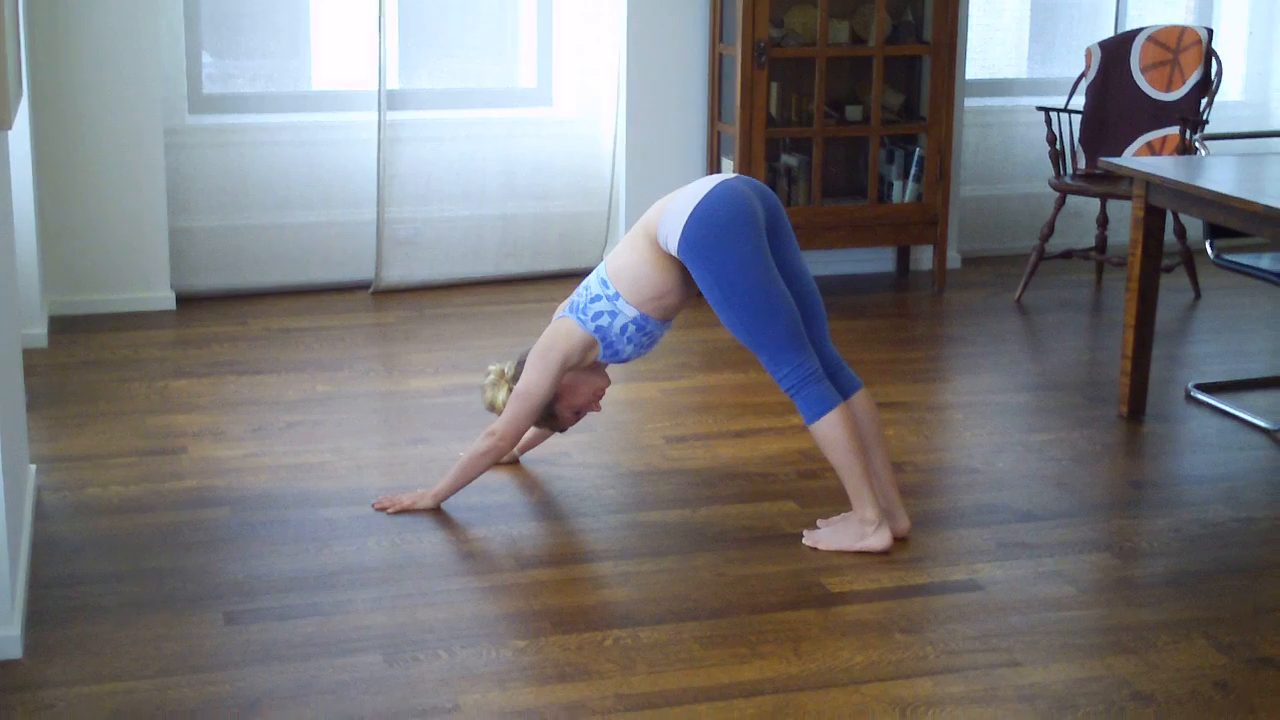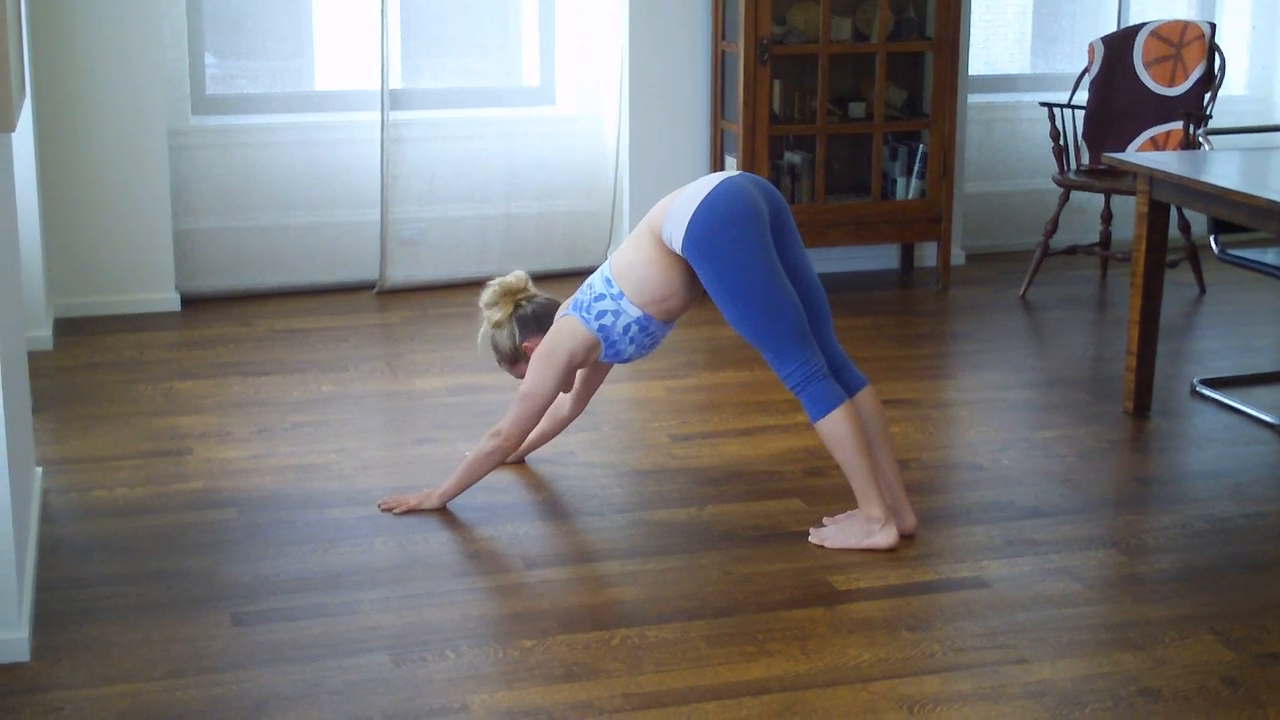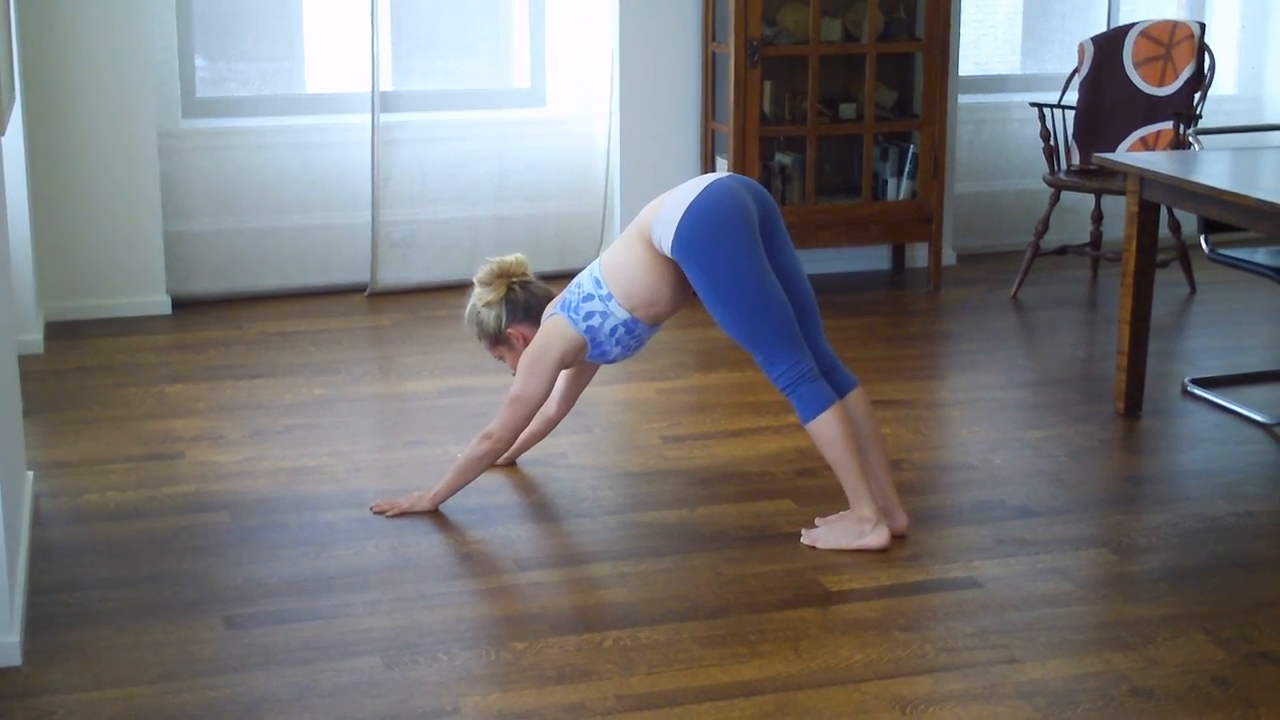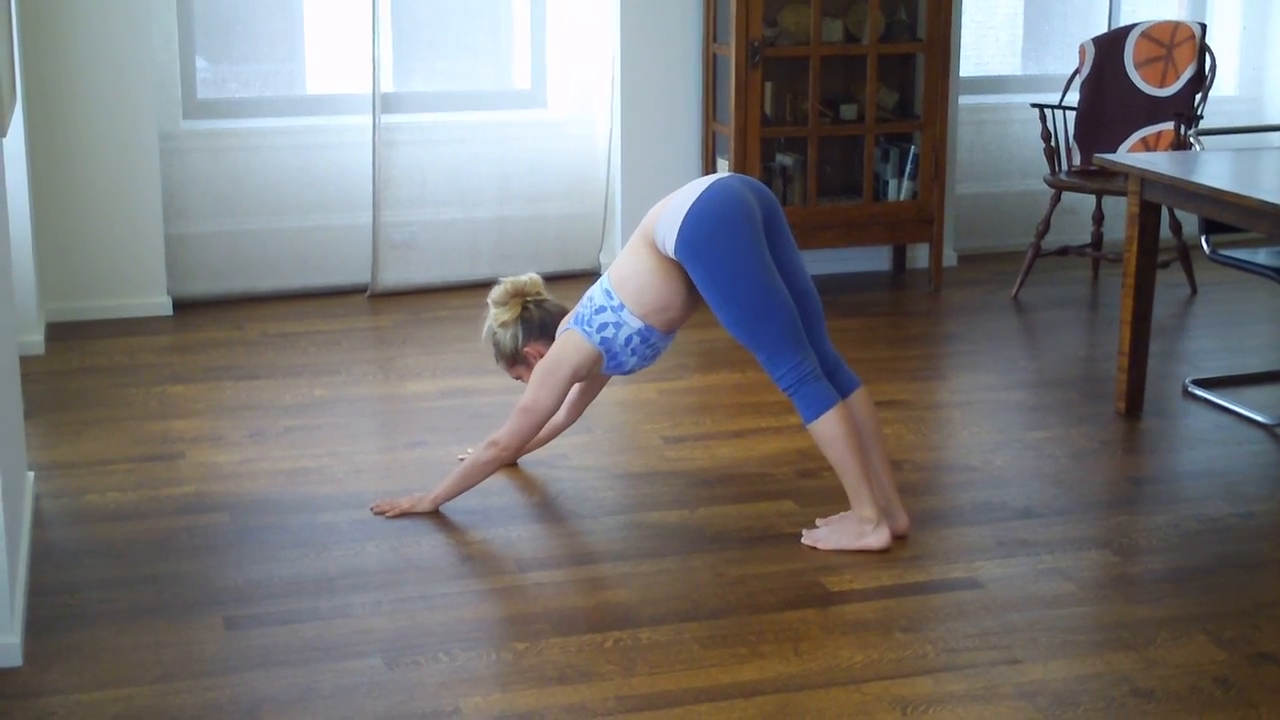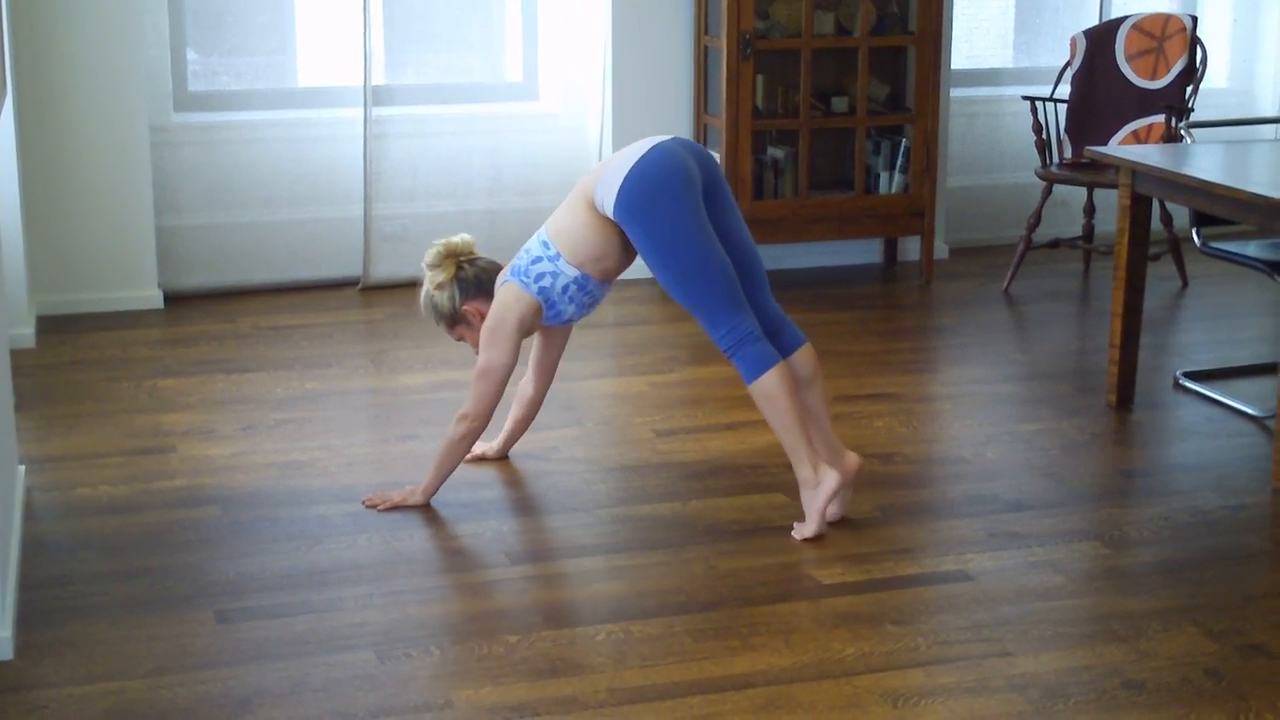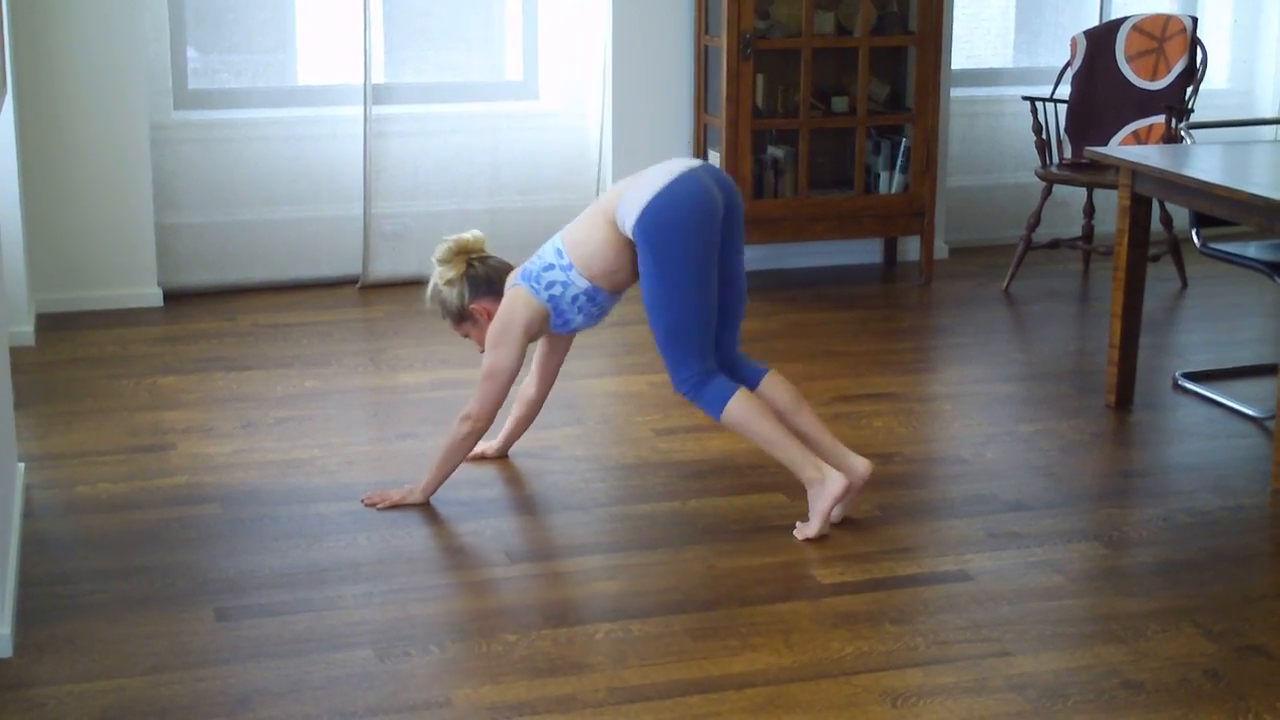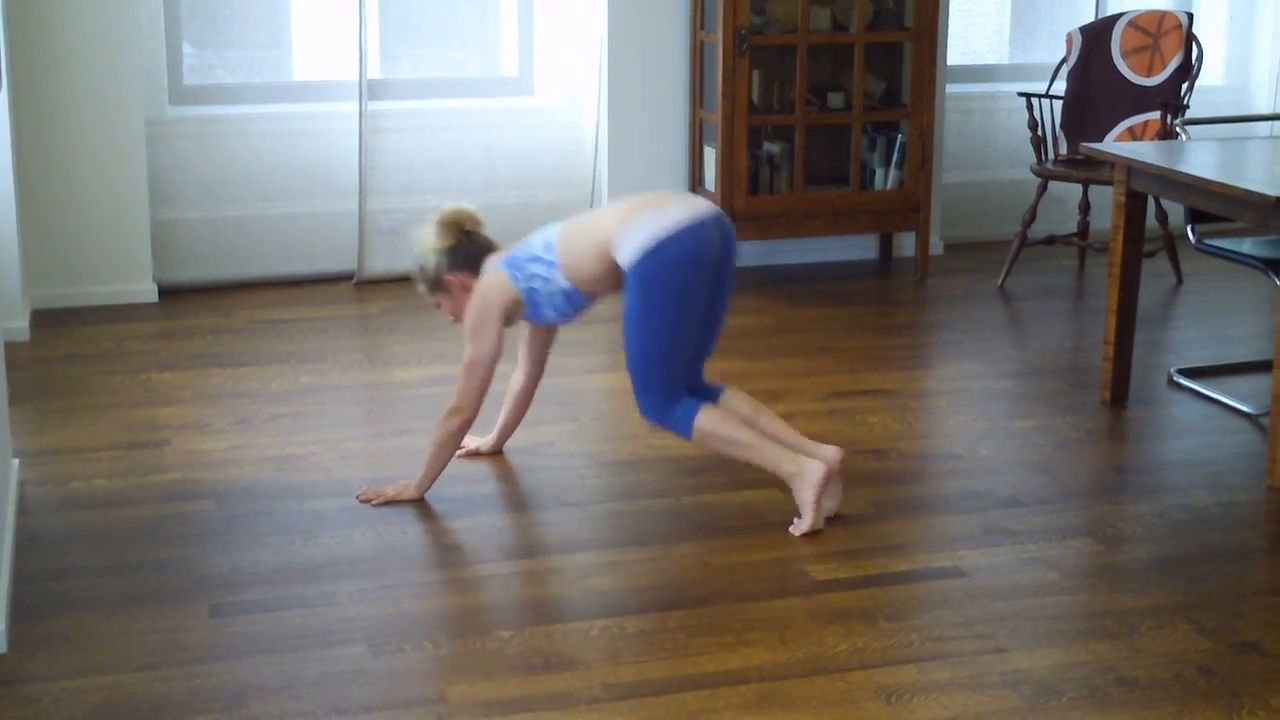
dt=0.7s
person 1, frame 1
left shoulder: (560, 346)
right shoulder: (585, 335)
left elbow: (499, 434)
left wrist: (431, 496)
right wrist: (518, 451)
left hip: (709, 225)
right hip: (734, 200)
left knee: (800, 374)
right knee: (821, 360)
left ankle: (870, 522)
right ankle: (890, 507)
person 1, frame 2
left shoulder: (563, 340)
right shoulder: (592, 330)
left elbow: (504, 434)
right elbow: (571, 403)
left wrist: (438, 494)
right wrist: (522, 451)
left hip: (715, 221)
right hip: (740, 197)
left knee: (805, 371)
right knee: (826, 358)
left ankle: (877, 519)
right ankle: (896, 506)
person 1, frame 3
left shoulder: (552, 338)
right shoulder: (578, 324)
left elbow: (495, 434)
right elbow: (557, 406)
left wrist: (429, 498)
right wrist: (512, 454)
left hip: (703, 225)
right hip: (729, 198)
left knee: (794, 373)
right knee: (816, 359)
left ankle: (867, 520)
right ankle: (886, 506)
person 1, frame 4
left shoulder: (567, 352)
right shoulder: (593, 336)
left elbow: (502, 443)
right elbow: (570, 409)
left wrist: (431, 498)
right wrist: (512, 453)
left hip: (708, 224)
right hip: (733, 200)
left knee: (798, 373)
right knee: (819, 359)
left ankle: (869, 521)
right ankle: (888, 506)
person 1, frame 5
left shoulder: (506, 308)
right shoulder: (542, 297)
left elbow: (471, 418)
right elbow: (537, 380)
left wrist: (423, 491)
right wrist: (502, 445)
left hip: (647, 185)
right hip: (677, 160)
left knee: (736, 333)
right knee: (764, 317)
left ankle: (815, 475)
right ankle: (834, 454)
person 1, frame 6
left shoulder: (515, 310)
right shoulder: (547, 293)
left elbow: (475, 416)
right elbow: (536, 386)
left wrist: (425, 488)
right wrist: (500, 444)
left hip: (671, 209)
right hip: (700, 185)
left knee: (693, 376)
right knee: (722, 364)
left ankle: (821, 478)
right ankle: (843, 461)
person 1, frame 7
left shoulder: (489, 291)
right shoulder: (527, 276)
left elbow: (461, 409)
right elbow: (529, 374)
left wrist: (418, 486)
right wrist: (495, 440)
left hip: (664, 249)
right hip: (699, 222)
left knee: (662, 404)
right knee: (686, 390)
left ankle: (801, 468)
right ankle: (813, 452)
